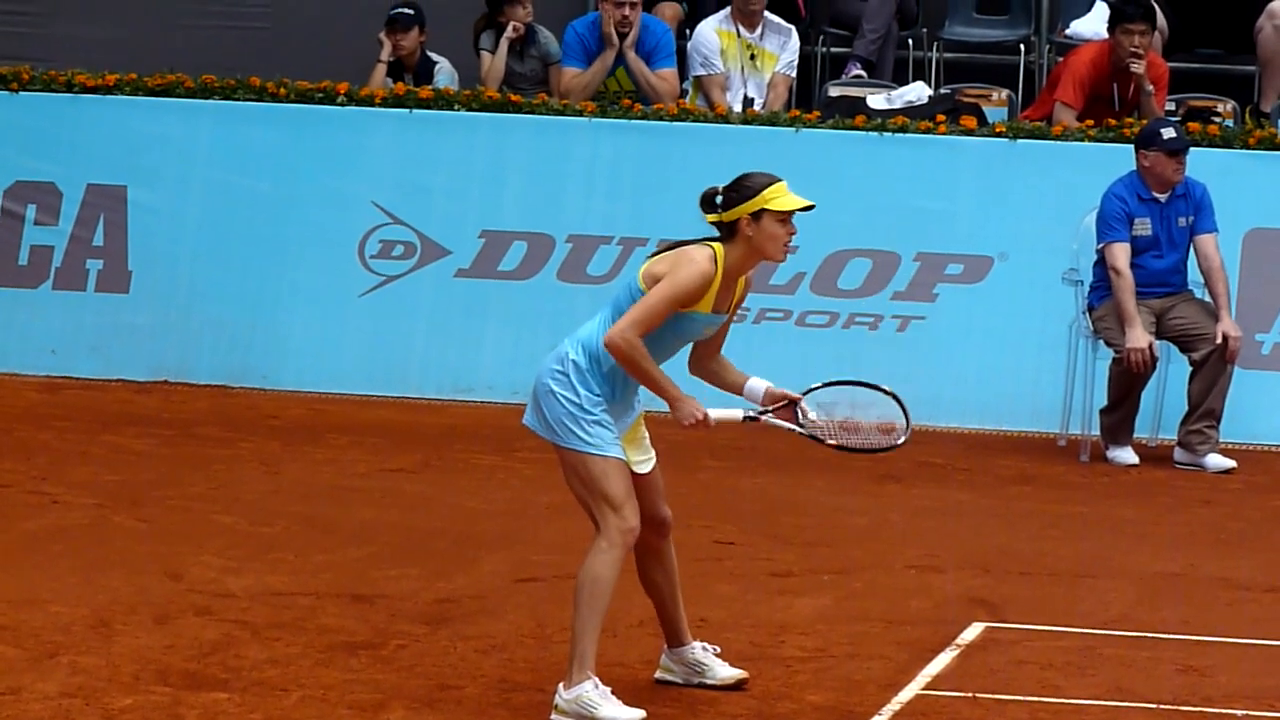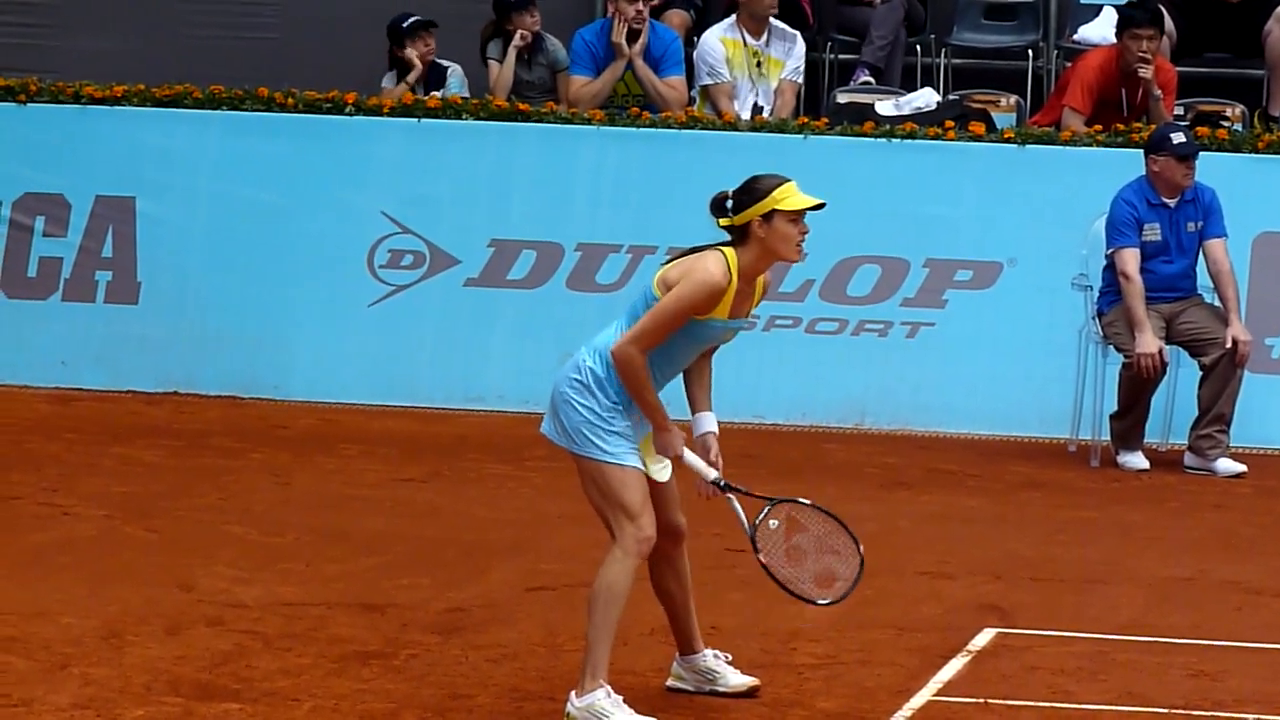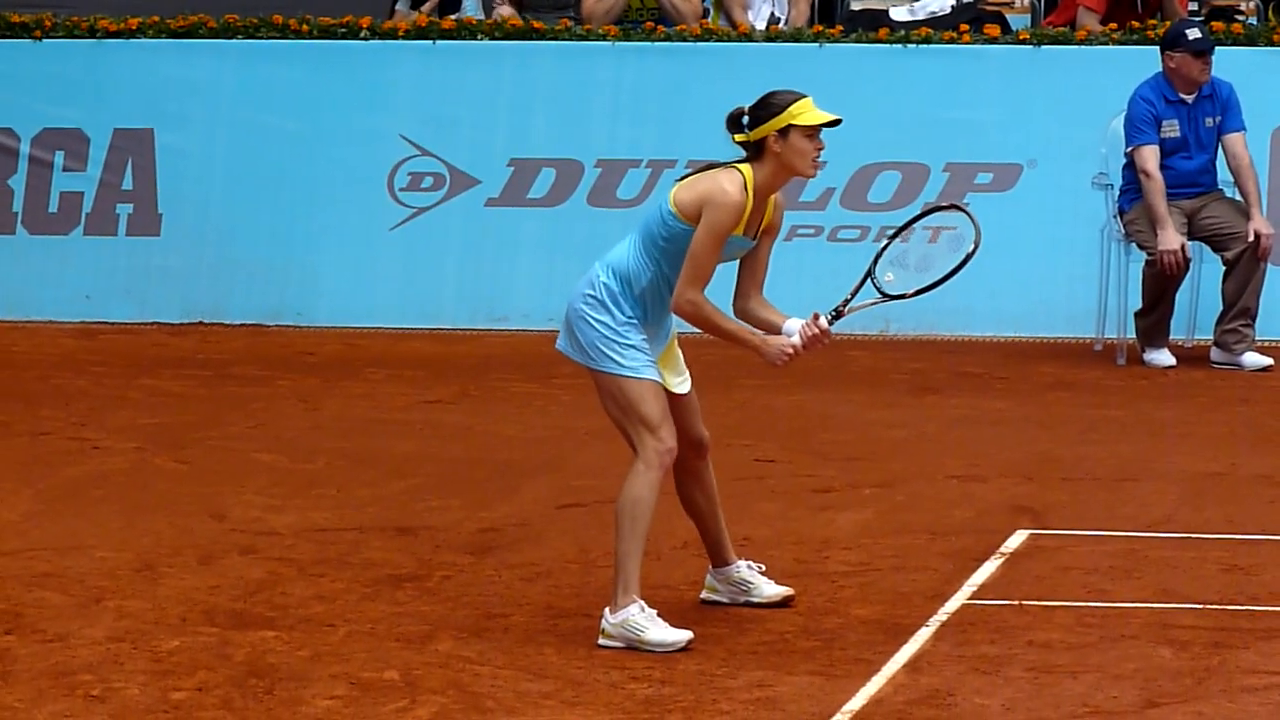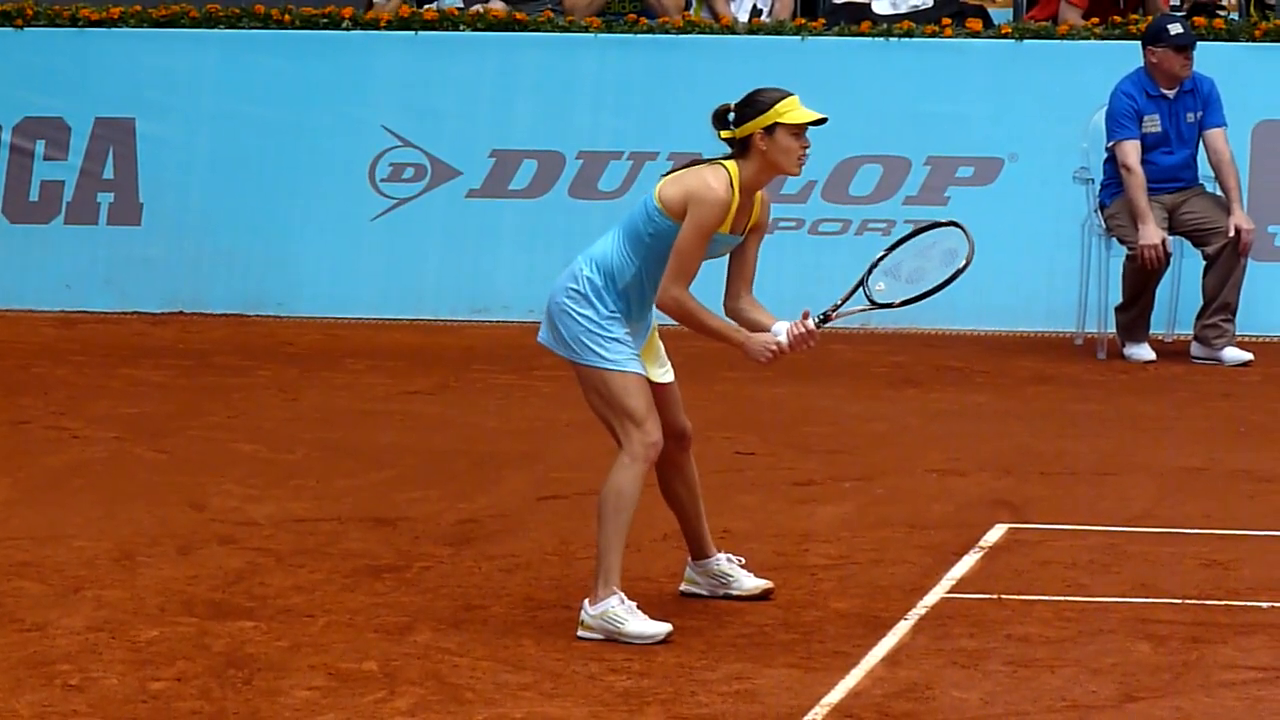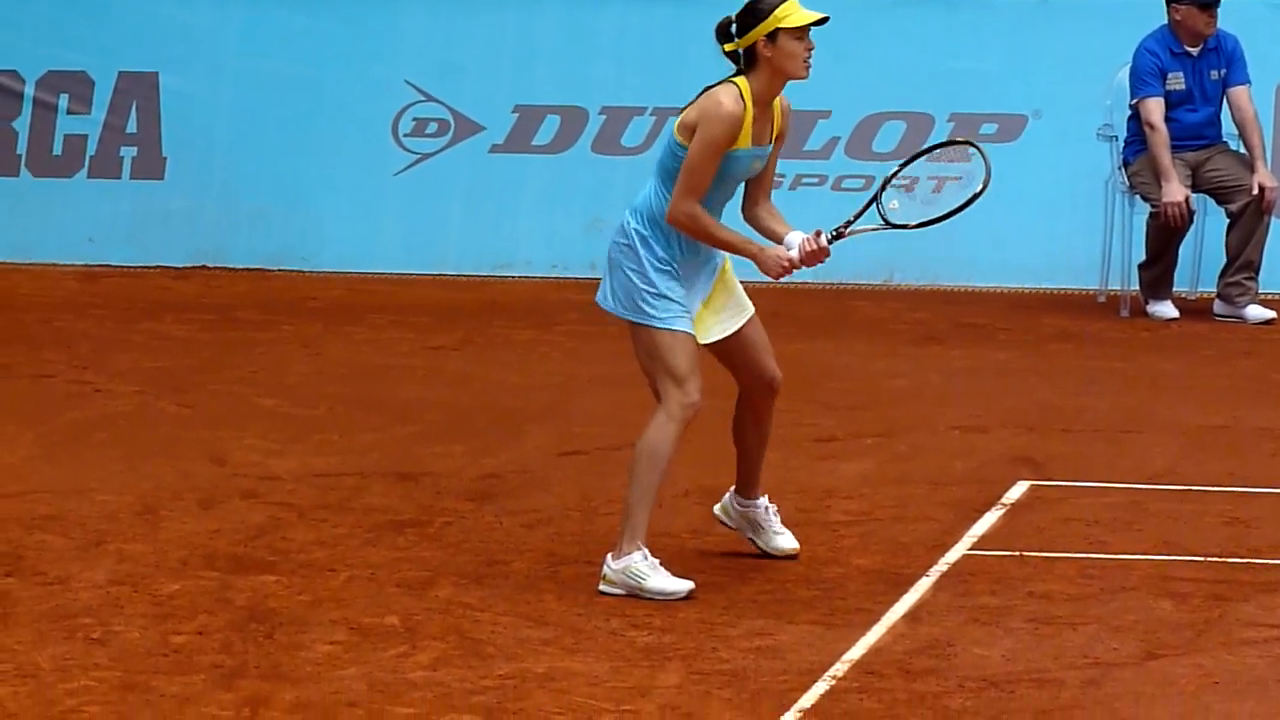
dt=1s
person 1, frame 1
left shoulder: (737, 281)
right shoulder: (699, 266)
left elbow: (705, 360)
right elbow: (620, 339)
left wrist: (760, 391)
right wrist: (678, 400)
left hip: (617, 399)
right hip: (577, 388)
left knee: (656, 524)
right knee: (621, 528)
left ankle: (680, 653)
person 1, frame 2
left shoulder: (755, 284)
right shoulder: (712, 275)
right elbow: (626, 350)
left wrist: (705, 427)
right wrist: (664, 429)
left hip: (631, 404)
right hip: (595, 396)
left knee: (670, 532)
right knee: (636, 537)
left ankle: (692, 662)
person 1, frame 3
left shoulder: (770, 210)
right shoulder: (728, 193)
left elbow: (747, 301)
right elbow: (687, 299)
left wrist: (794, 328)
right wrist: (760, 344)
left hip: (649, 320)
right hip: (608, 312)
left knee: (694, 446)
right knee: (658, 449)
left ankle: (726, 573)
right ankle: (623, 611)
person 1, frame 4
left shoulder: (756, 207)
right shoulder: (714, 190)
left elbow: (738, 302)
right elbow: (672, 296)
left wrist: (782, 330)
right wrist: (745, 343)
left hip: (630, 312)
right hip: (589, 305)
left knee: (677, 437)
right knee: (643, 442)
left ankle: (705, 566)
right ankle: (602, 603)
person 1, frame 5
left shoulder: (778, 109)
right shoulder: (725, 108)
left elbow: (756, 204)
right elbow: (681, 211)
left wrist: (793, 239)
right wrist: (756, 254)
left hip: (703, 262)
right hip: (653, 259)
left knee: (764, 380)
right knee: (682, 400)
left ankle: (746, 503)
right ankle: (626, 559)
person 2, frame 1
left shoulder: (1196, 194)
right shoulder: (1118, 197)
left elbow: (1210, 258)
right elbow: (1119, 268)
left wrist: (1225, 316)
right wrist: (1133, 327)
left hip: (1175, 297)
right hip: (1118, 298)
left knee: (1221, 341)
right knee: (1138, 353)
left ankle: (1196, 444)
right ankle: (1117, 439)
person 2, frame 2
left shoulder: (1205, 198)
right shoulder: (1128, 202)
left elbow: (1220, 263)
right elbow: (1128, 273)
left wrist: (1235, 320)
right wrist: (1144, 333)
left hip: (1184, 302)
right hip: (1127, 303)
left knee: (1231, 346)
right knee: (1148, 358)
left ankle: (1206, 449)
right ankle: (1127, 444)
person 2, frame 3
left shoulder: (1223, 93)
right shoulder: (1145, 99)
left elbow: (1239, 156)
right elbow: (1149, 170)
left wrist: (1256, 215)
right wrist: (1165, 230)
left hip: (1205, 198)
right hip: (1149, 201)
left knee: (1254, 239)
right knee: (1171, 255)
left ankle: (1232, 344)
right ankle: (1153, 342)
person 2, frame 4
left shoulder: (1204, 89)
right shoulder: (1127, 94)
left elbow: (1220, 151)
right elbow: (1130, 165)
left wrist: (1237, 209)
right wrist: (1146, 224)
left hip: (1186, 192)
right hip: (1130, 195)
left knee: (1234, 235)
right knee: (1151, 250)
left ankle: (1212, 339)
right ankle: (1133, 336)
person 2, frame 5
left shoulder: (1228, 46)
right shoulder: (1151, 52)
left elbow: (1244, 110)
right elbow: (1153, 122)
right wrist: (1169, 182)
left hip: (1210, 150)
right hip: (1154, 153)
right knee: (1174, 207)
left ankle: (1235, 296)
right ankle: (1156, 295)
